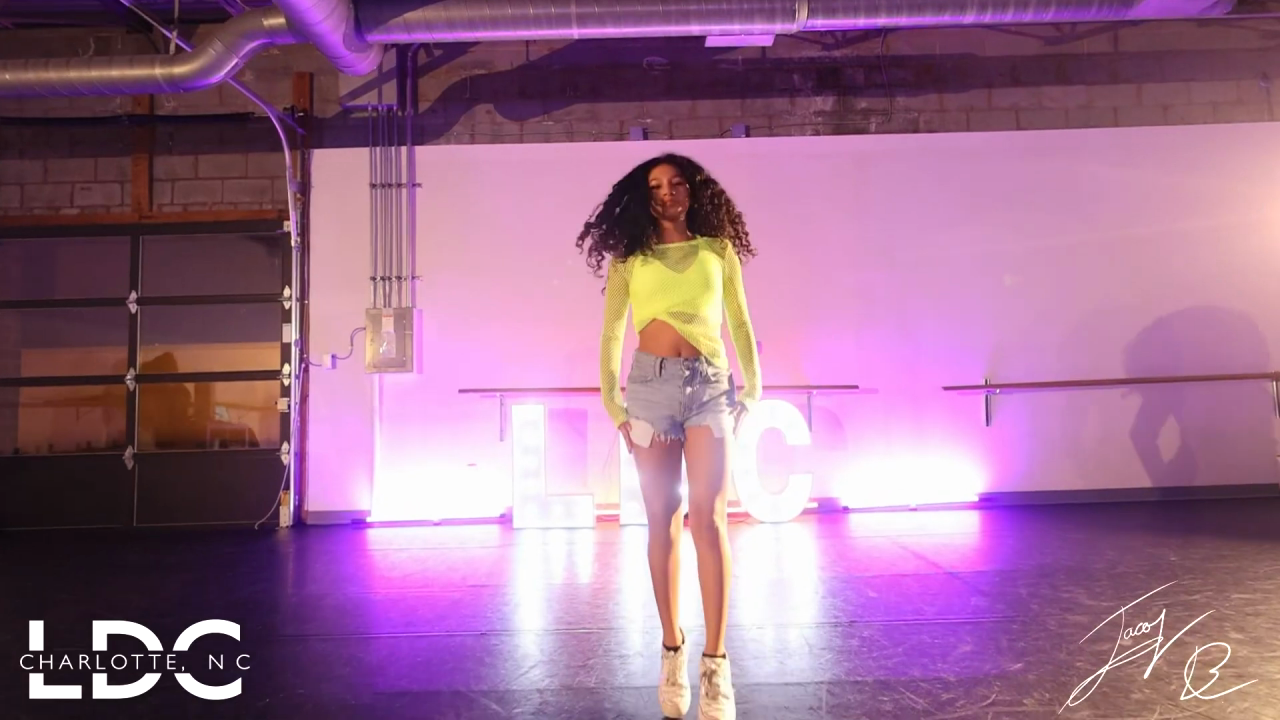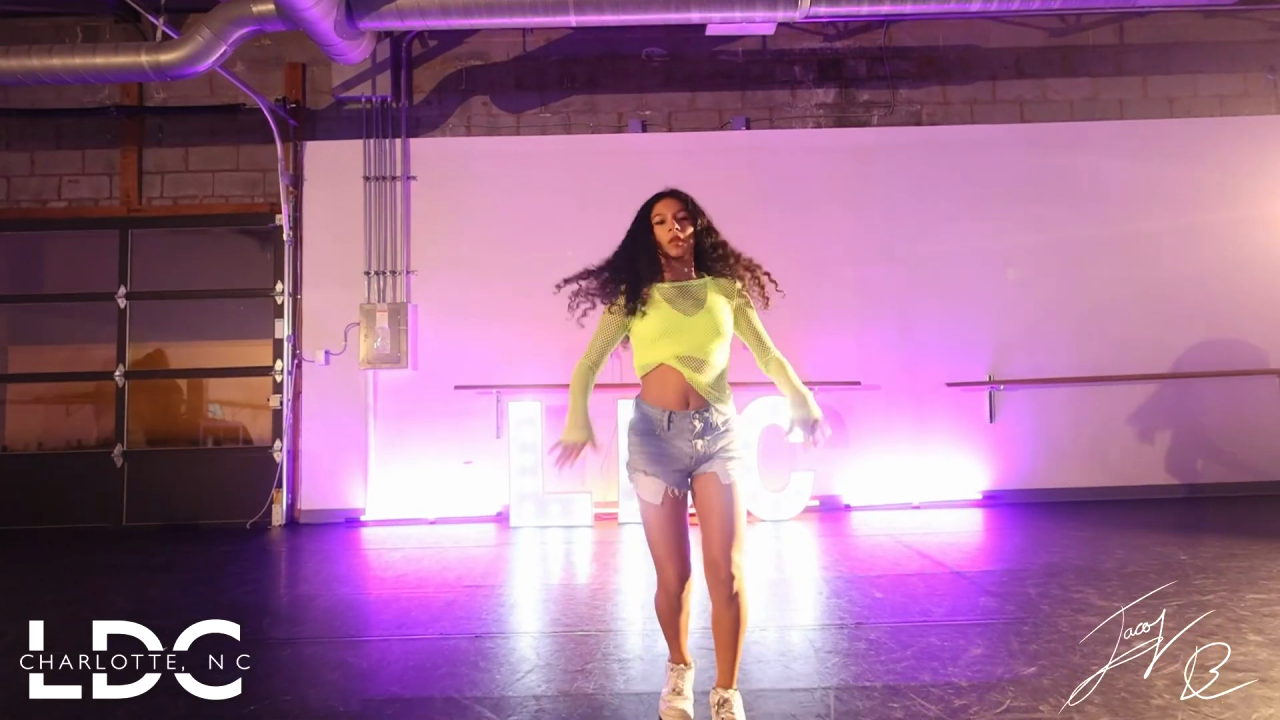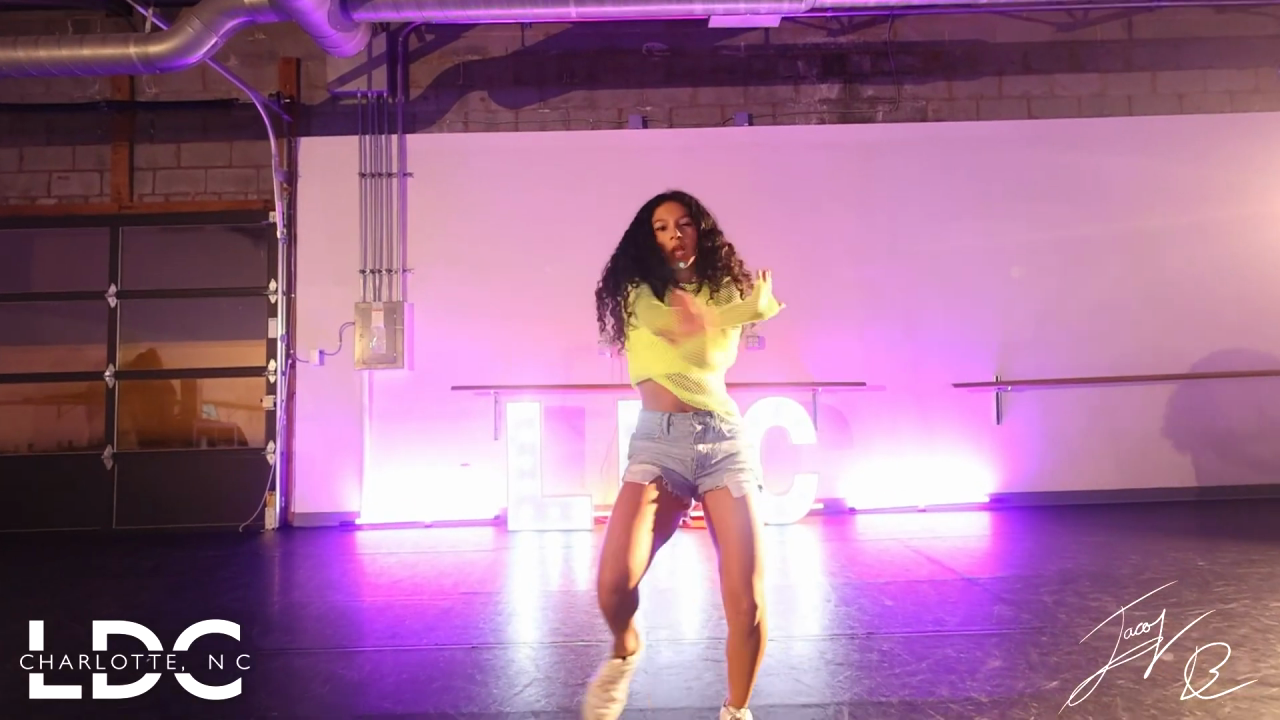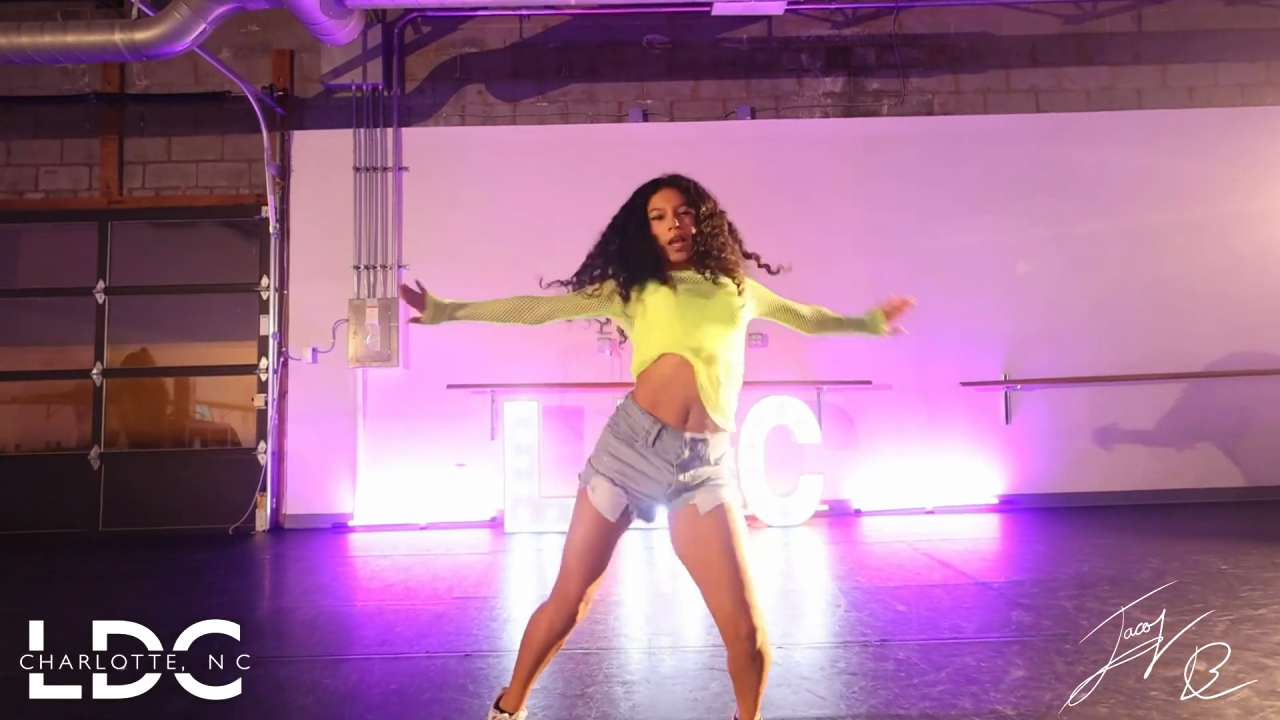
dt=0.2s
person 1, frame 1
left shoulder: (718, 249)
right shoulder: (628, 254)
left elbow: (739, 324)
right elbow: (611, 333)
left wrist: (751, 386)
right wrist: (611, 400)
left hip: (709, 385)
right hip: (650, 385)
left knee: (707, 518)
right knee: (663, 522)
left ankle: (715, 662)
right ankle: (672, 650)
person 1, frame 2
left shoulder: (727, 289)
right shoulder: (632, 296)
left elbow: (767, 354)
right elbow: (589, 362)
left wrist: (803, 401)
right wrist: (576, 417)
left hip: (718, 434)
right hip: (656, 435)
left knee: (725, 572)
right knee: (672, 577)
right ankle: (678, 666)
person 1, frame 3
left shoulder: (726, 290)
right shoulder: (640, 288)
left elbow: (718, 355)
right elbow: (669, 329)
left wrist: (699, 322)
right wrist: (755, 305)
left hip: (725, 441)
right hip: (658, 442)
left knee: (747, 606)
right knee: (615, 582)
right ankle: (625, 651)
person 1, frame 4
left shoulder: (736, 283)
right shoulder: (632, 286)
left elbow: (804, 317)
right elbow: (540, 308)
left wrist: (869, 322)
left hip: (701, 465)
right hip: (631, 446)
right knee: (568, 602)
